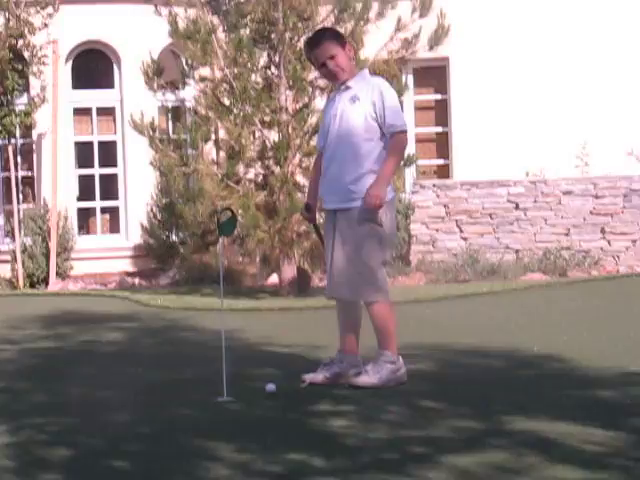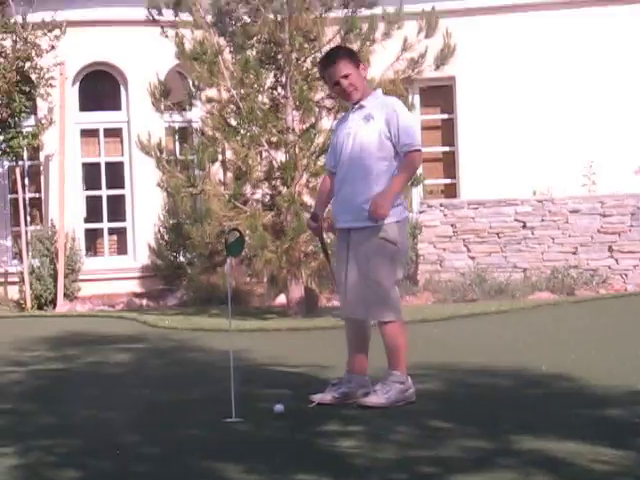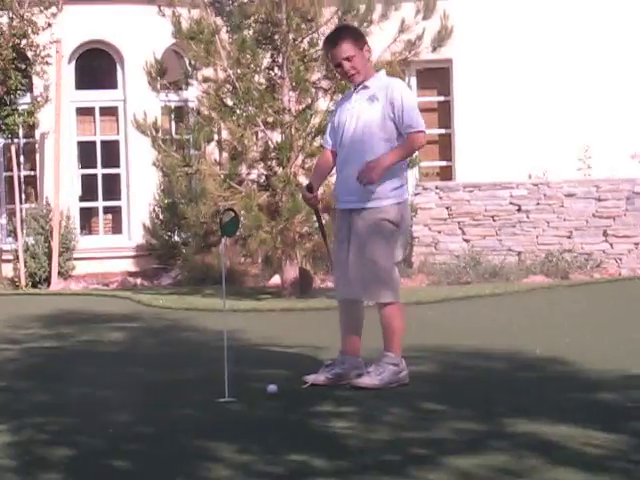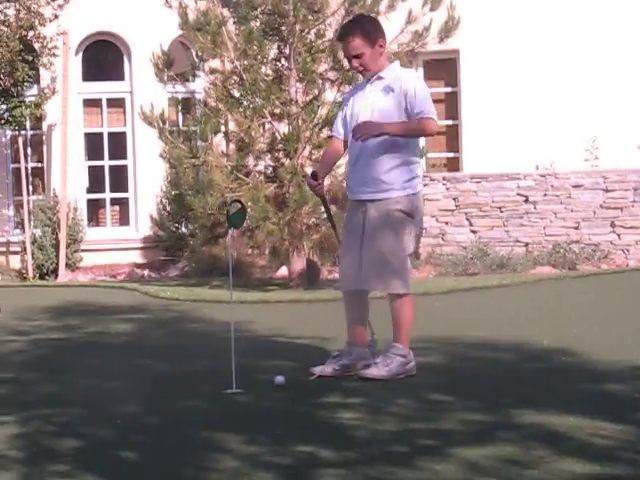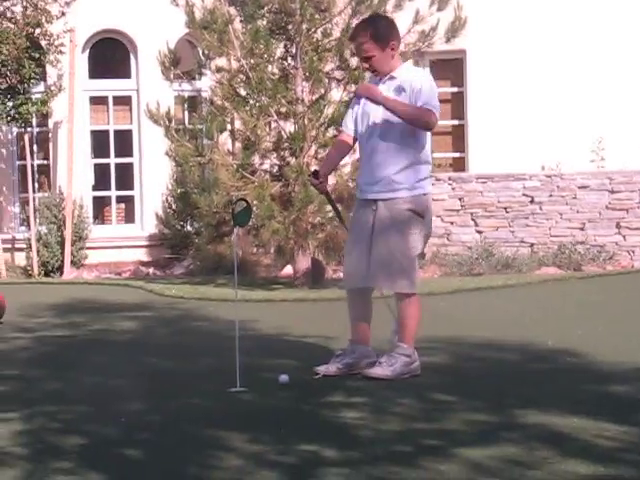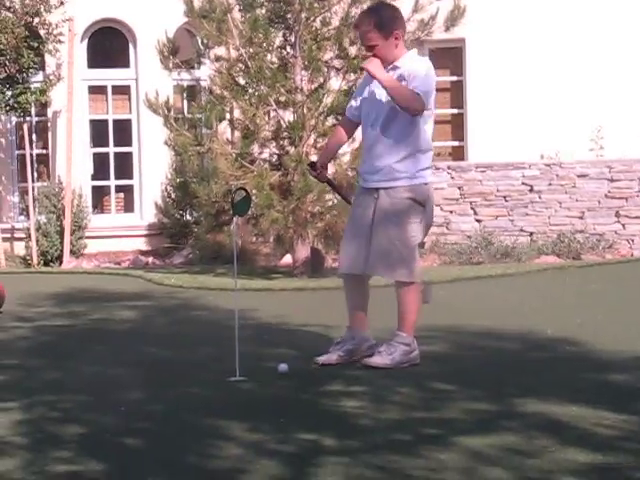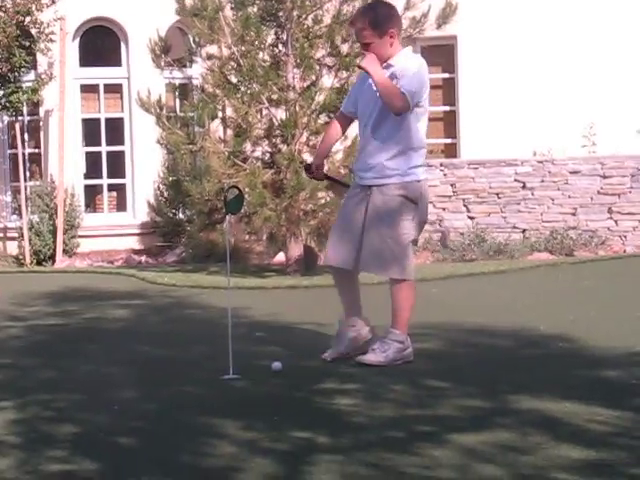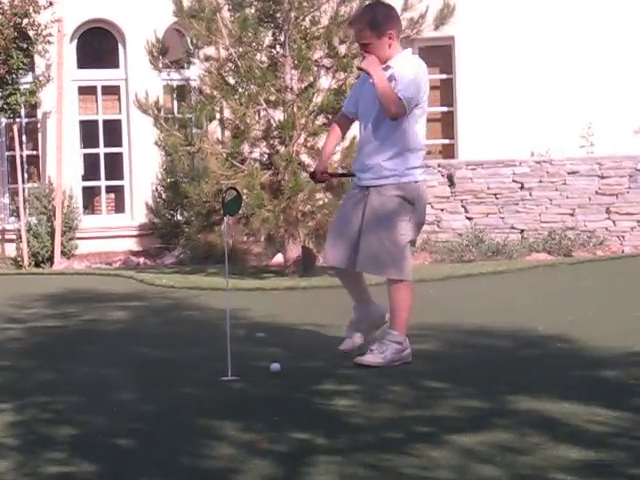
dt=0.1s
person 1, frame 1
left shoulder: (375, 89)
right shoulder: (331, 104)
left elbow: (399, 138)
left wrist: (381, 183)
right wrist: (311, 196)
left hip: (367, 207)
right hip: (335, 207)
left knee: (370, 283)
right knee: (342, 286)
left ankle: (391, 361)
right ankle: (347, 358)
person 1, frame 2
left shoulder: (389, 108)
right shoulder: (341, 124)
left elbow: (414, 156)
right elbow: (332, 174)
left wrist: (388, 196)
right wrist: (318, 211)
left hip: (380, 226)
right hip: (347, 226)
left knee: (383, 303)
right knee: (353, 305)
left ankle: (400, 380)
right ankle: (355, 378)
person 1, frame 3
left shoulder: (393, 89)
right shoulder: (342, 105)
left elbow: (418, 137)
right elbow: (329, 151)
left wrist: (382, 162)
right wrist: (313, 185)
left hip: (384, 205)
right hip: (347, 207)
left knee: (382, 284)
right knee: (346, 286)
left ankle: (394, 363)
right ankle: (349, 359)
person 1, frame 4
left shoulder: (406, 80)
right shoulder: (354, 94)
left elbow: (428, 125)
right elbow: (339, 141)
left wrist: (383, 128)
right wrist: (319, 174)
left hip: (396, 196)
right hip: (359, 197)
left knee: (394, 275)
right knee: (353, 276)
left ankle: (401, 354)
right ankle: (356, 350)
person 1, frame 5
left shoulder: (418, 79)
right shoulder: (365, 92)
left elbow: (428, 119)
right elbow: (346, 137)
left wrist: (383, 99)
right wrist: (324, 170)
left hip: (406, 197)
right hip: (367, 196)
left knee: (402, 275)
right knee: (355, 275)
left ankle: (405, 354)
right ankle: (358, 350)
person 1, frame 6
left shoulder: (419, 68)
right shoulder: (368, 81)
left elbow: (415, 105)
right elbow: (348, 124)
left wrist: (381, 76)
right wrist: (323, 158)
left hip: (406, 185)
right hip: (369, 185)
left knee: (402, 264)
right knee: (352, 262)
left ankle: (405, 343)
right ankle: (357, 336)
person 1, frame 7
left shoulder: (413, 66)
right shoulder: (366, 76)
left elbow: (399, 104)
right elbow: (343, 118)
left wrist: (375, 71)
right wrist: (320, 155)
left hip: (400, 182)
right hip: (363, 181)
left knee: (396, 261)
right knee: (339, 256)
left ankle: (398, 340)
right ankle: (354, 324)
person 1, frame 8
left shoulder: (412, 68)
right shoulder: (367, 77)
left elbow: (395, 109)
right elbow: (344, 119)
left wrist: (376, 73)
right wrist: (323, 159)
left hip: (398, 183)
right hip: (362, 181)
left knee: (394, 262)
right knee: (338, 255)
left ankle: (396, 341)
right ankle: (369, 314)
